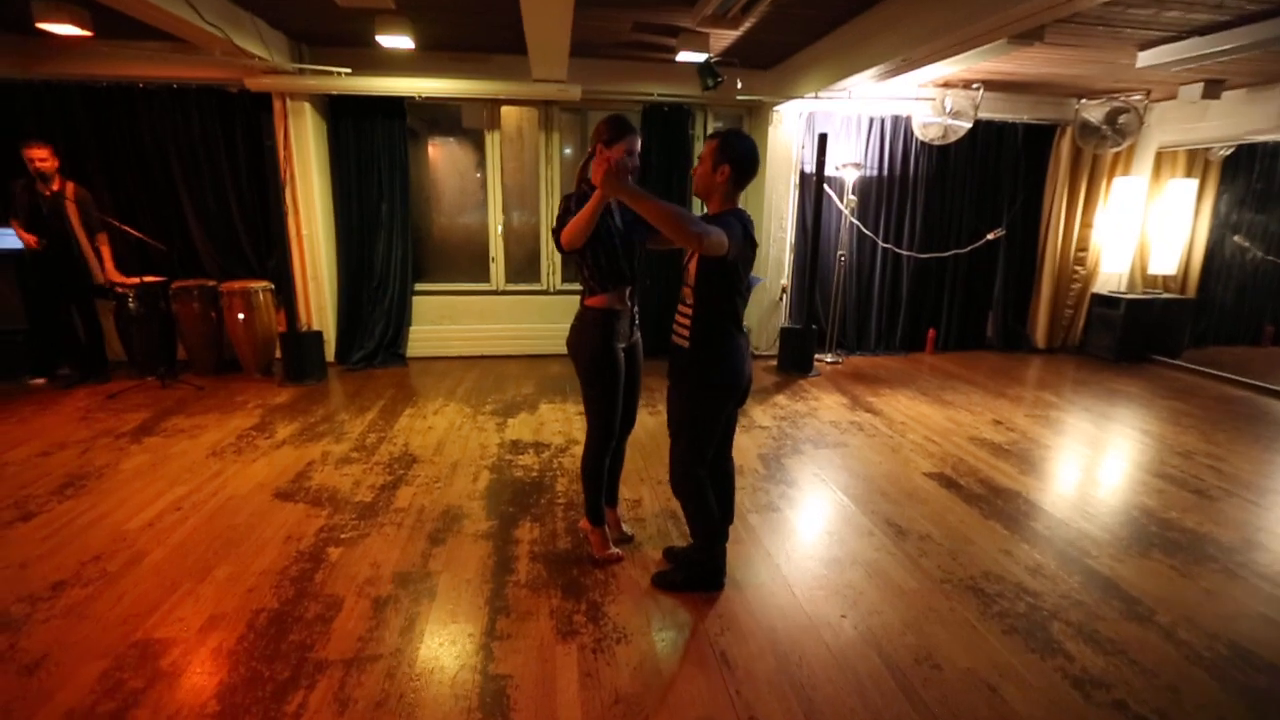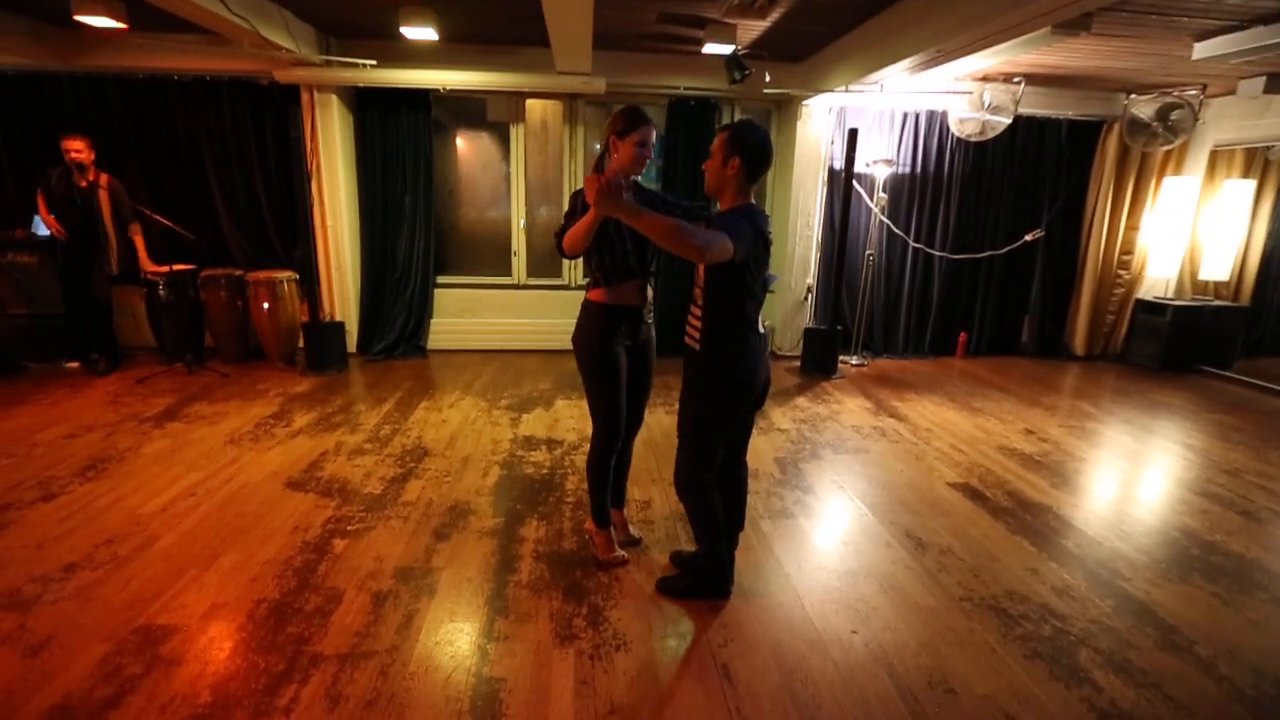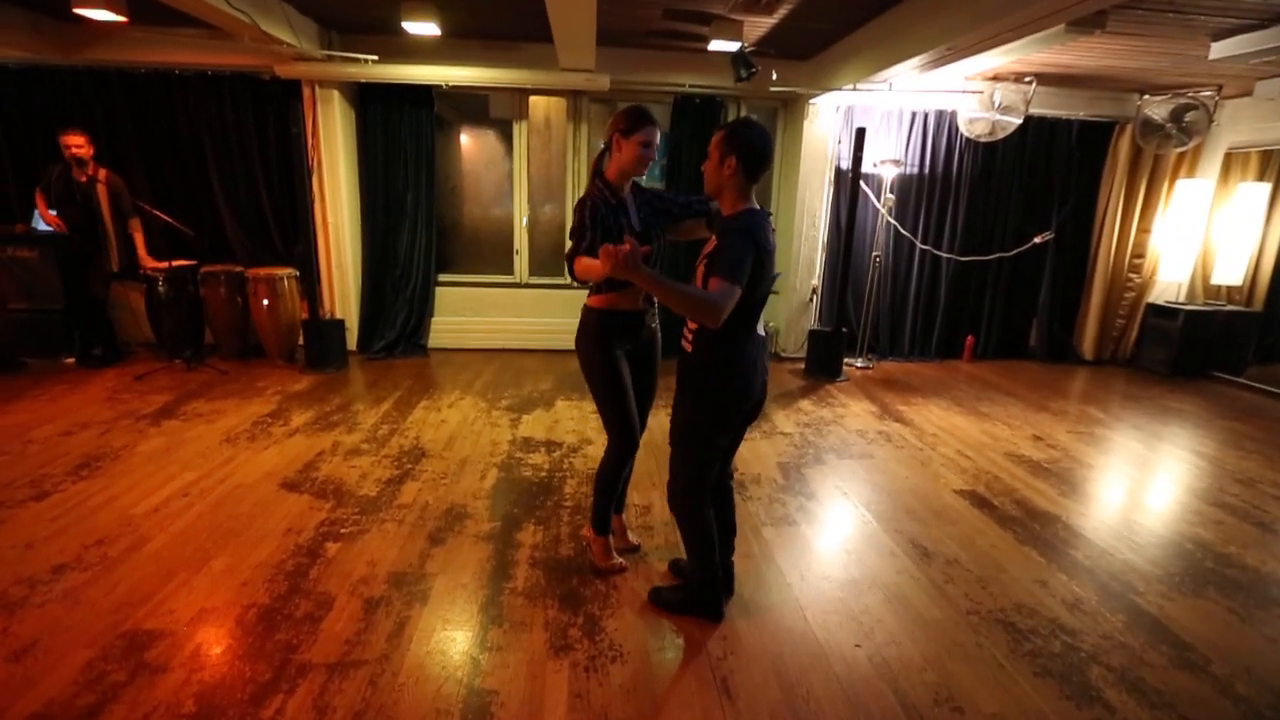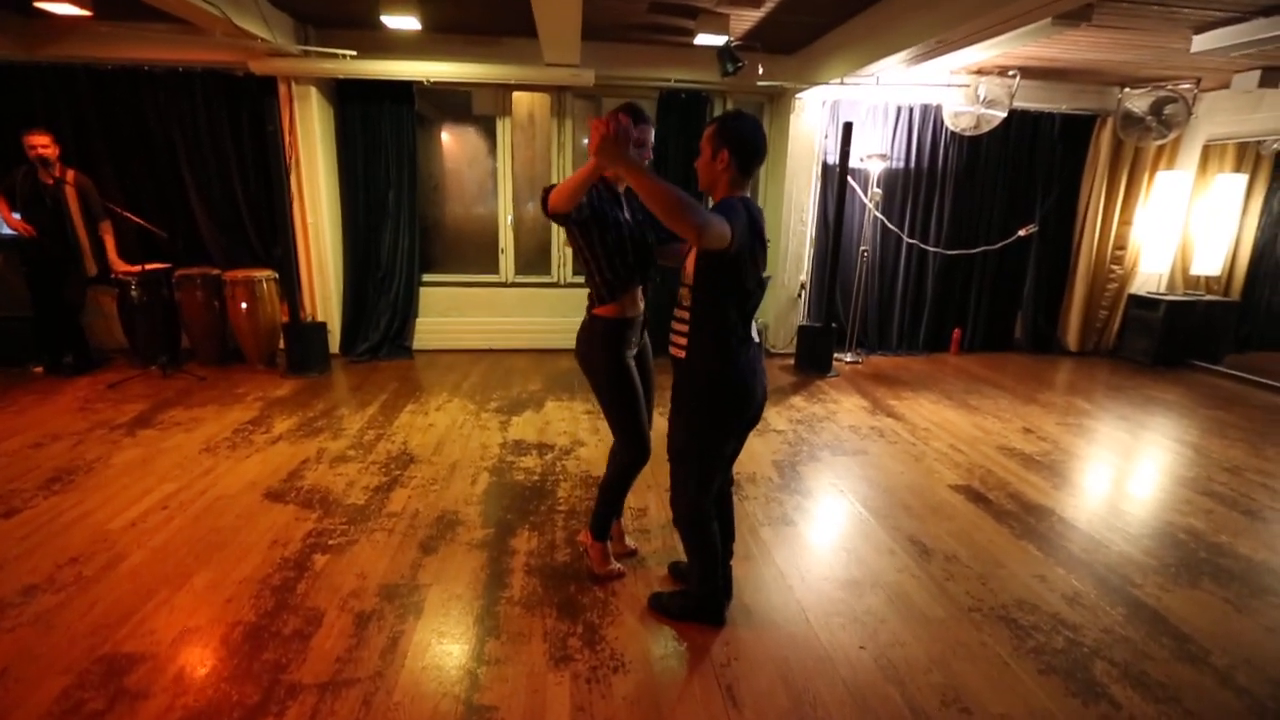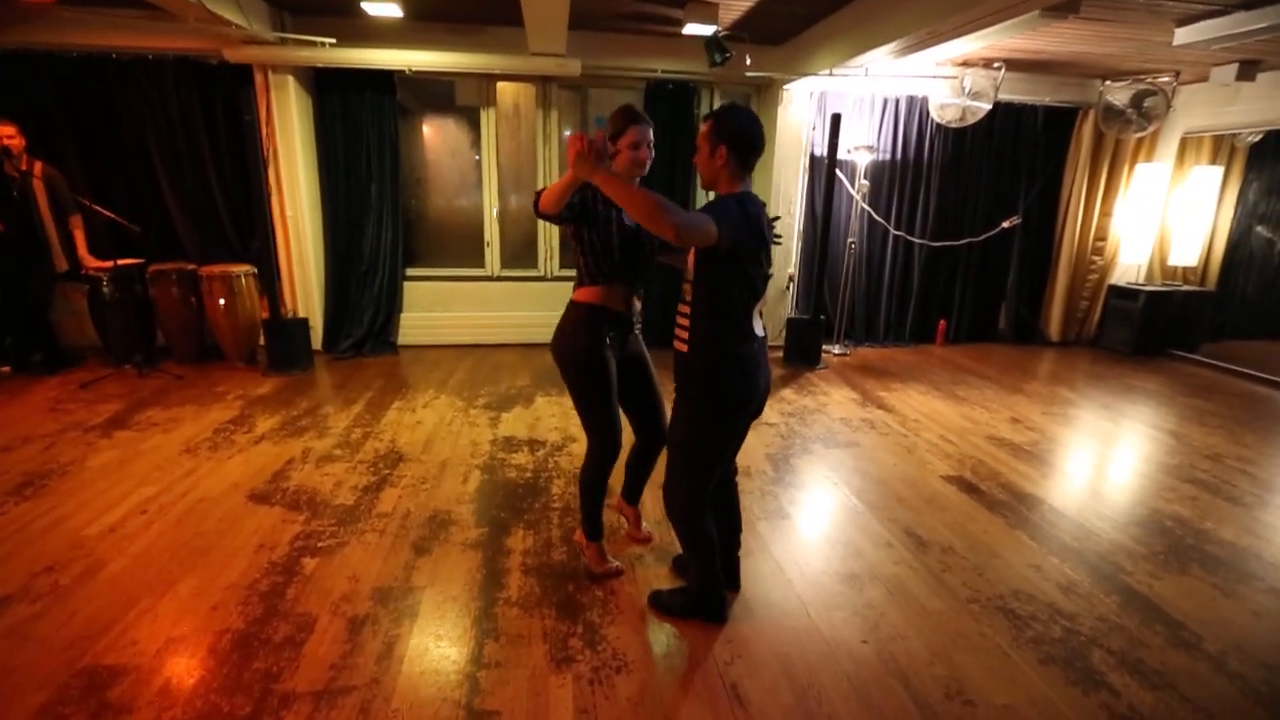
dt=0.5s
person 1, frame 1
left shoulder: (732, 228)
right shoulder: (719, 223)
left elbow: (694, 235)
right elbow: (683, 233)
left wrist: (624, 192)
left hip: (706, 370)
right hip: (721, 364)
left knee: (688, 472)
right knee: (714, 463)
left ankle: (706, 568)
right ankle: (710, 551)
person 1, frame 2
left shoulder: (740, 225)
right shoulder: (743, 220)
left elbow: (696, 245)
right elbow: (700, 241)
left wrist: (619, 208)
left hip: (721, 372)
right hip: (741, 366)
left knee: (694, 476)
right knee: (728, 467)
left ankle: (713, 574)
right ankle: (719, 559)
person 1, frame 3
left shoulder: (739, 234)
right shoulder: (751, 223)
left elbow: (712, 310)
left wrist: (637, 274)
left hip: (716, 379)
right hip: (741, 374)
left knee: (688, 490)
right knee: (715, 478)
left ankle: (705, 593)
right ankle: (716, 571)
person 1, frame 4
left shoulder: (735, 214)
right shoulder: (740, 215)
left elbow: (697, 228)
right elbow: (696, 240)
left wrist: (621, 164)
left hip: (714, 385)
right hip: (734, 378)
left knee: (691, 497)
right knee: (713, 483)
left ankle: (707, 598)
right ankle: (715, 573)
person 1, frame 5
left shoulder: (733, 211)
right shoulder: (747, 211)
left elbow: (677, 228)
right elbow: (688, 236)
left wrist: (598, 175)
left hip: (718, 378)
right hip: (739, 371)
left knee: (685, 491)
right knee: (717, 474)
left ankle: (706, 594)
right ankle: (723, 567)
person 2, frame 1
left shoulder: (626, 206)
right shoulder: (580, 201)
right elbow: (566, 241)
right wrist: (600, 194)
left hip: (629, 325)
right hip: (598, 329)
left knee: (623, 427)
right knee: (603, 431)
left ankle: (608, 510)
right ankle: (594, 523)
person 2, frame 2
left shoulder: (647, 198)
right shoulder: (589, 198)
left elbow: (698, 219)
right elbow: (568, 247)
right wrist: (598, 209)
left hip: (641, 321)
right hip: (602, 324)
left knee: (630, 427)
right knee: (608, 431)
left ankle: (615, 510)
right ankle: (599, 525)
person 2, frame 3
left shoulder: (646, 199)
right shoulder: (593, 204)
left elbow: (699, 215)
right elbow: (578, 266)
right wrist: (608, 266)
left hip: (645, 327)
right hip: (604, 331)
left knee: (634, 432)
right knee: (625, 437)
left ankle: (614, 516)
right ankle: (597, 530)
person 2, frame 4
left shoulder: (630, 199)
right shoulder: (591, 198)
left elbow: (674, 245)
right elbow: (554, 204)
right wrist: (598, 164)
left hip: (635, 330)
right hip: (606, 338)
left knee: (634, 436)
right knee: (636, 446)
left ankle: (613, 520)
right ankle: (596, 535)
person 2, frame 5
right shoulder: (588, 199)
right elbow: (545, 208)
right wrist: (578, 173)
left hip: (627, 332)
right hip: (586, 329)
left knee: (656, 432)
right knee: (606, 441)
left ankle: (629, 502)
right ankle: (590, 536)
person 3, frame 1
left shoulder: (75, 193)
right shoulder: (22, 191)
left elbow: (97, 230)
right elbow: (16, 218)
left wrist: (108, 266)
right wrist: (22, 233)
left hip: (78, 265)
right hip: (44, 267)
left knee: (88, 318)
right knee: (56, 320)
left ankle: (98, 367)
right ankle: (80, 366)
person 3, frame 2
left shoulder: (108, 184)
right shoulder: (57, 178)
left elbow: (130, 220)
right elbow: (41, 192)
left wrist: (142, 255)
right wrist: (46, 217)
left hip: (101, 253)
right hip: (70, 253)
left knee: (97, 299)
right knee: (76, 306)
left ankle: (107, 355)
right ankle: (84, 353)
person 3, frame 3
left shoulder: (108, 180)
right shoulder: (57, 175)
left elbow: (131, 216)
right elbow: (40, 191)
left wrist: (141, 252)
right wrist: (44, 213)
left hip: (101, 250)
right hip: (71, 250)
left knee: (95, 299)
right knee: (75, 303)
left ankle: (108, 350)
right ankle: (87, 349)
person 3, frame 4
left shoulder: (76, 181)
right shoulder: (22, 178)
left elbow: (101, 218)
left wrist: (112, 256)
left hip: (73, 257)
right hip: (38, 258)
left knee: (68, 308)
right knee: (44, 312)
left ankle: (81, 359)
right ankle: (53, 359)
person 3, frame 5
left shoulder: (45, 174)
left elbow: (71, 212)
left wrist: (82, 252)
left hip: (42, 254)
left knee: (35, 307)
left ankle: (52, 358)
right ankle: (22, 357)
